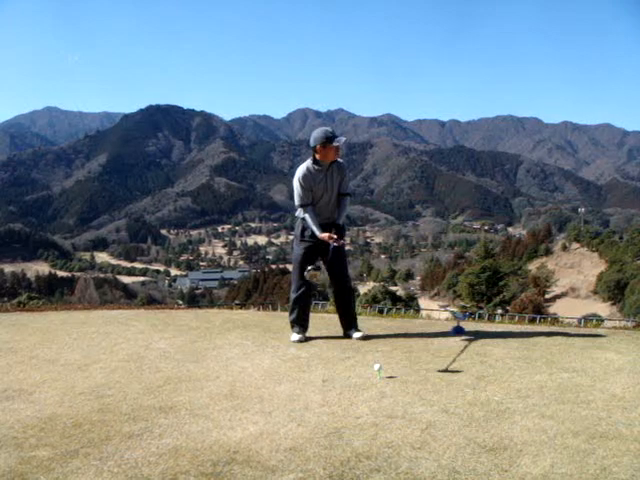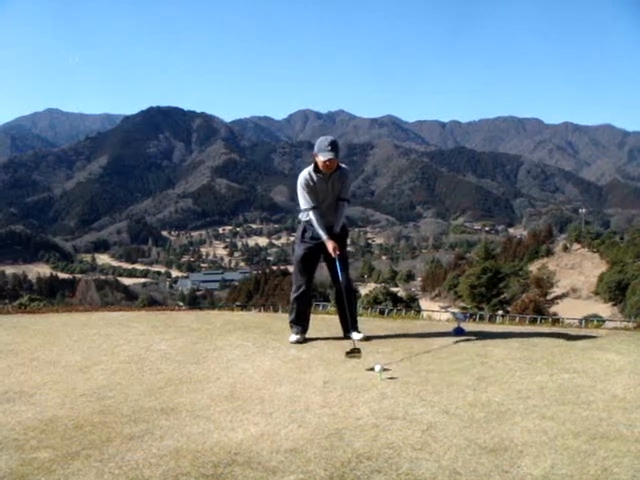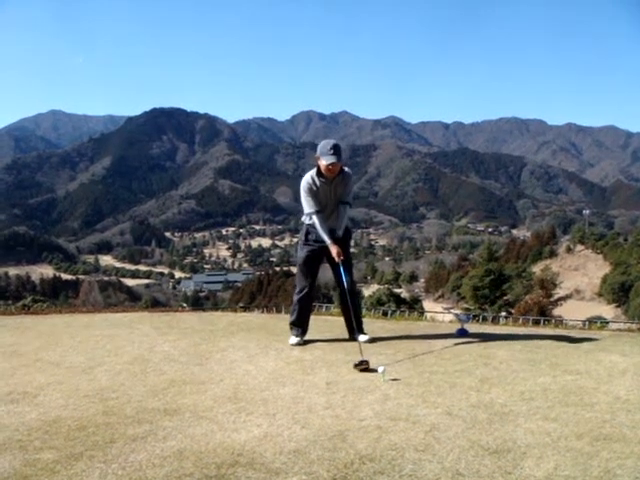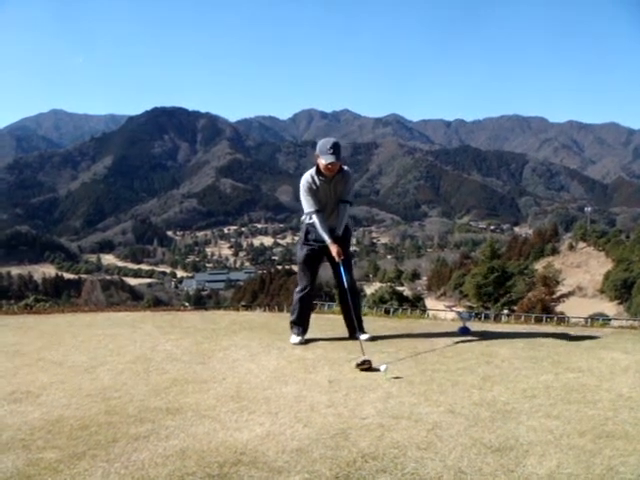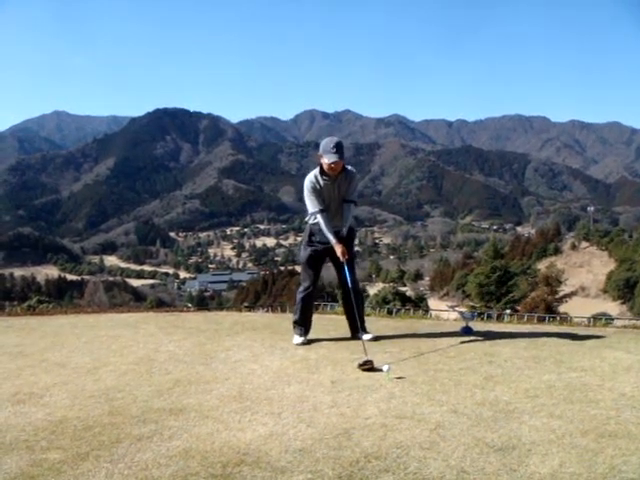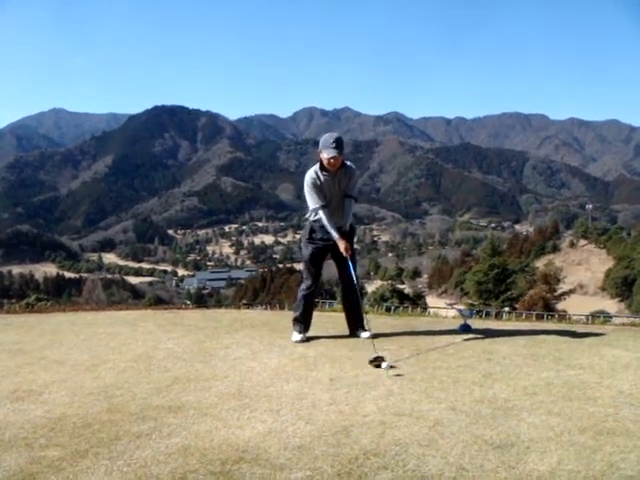
dt=0.7s
person 1, frame 1
left shoulder: (340, 167)
right shoulder: (303, 173)
left elbow: (344, 196)
right elbow: (304, 207)
left wrist: (338, 224)
right wrist: (319, 233)
left hip: (333, 227)
right hip: (308, 230)
left knee: (342, 280)
right knee: (301, 281)
left ankle: (350, 326)
right ankle: (298, 328)
person 1, frame 2
left shoulder: (344, 173)
right shoulder: (305, 177)
left elbow: (342, 203)
right elbow: (311, 211)
left wrist: (335, 232)
right wrist: (326, 239)
left hip: (335, 231)
right hip: (309, 231)
left knee: (344, 281)
right knee: (302, 283)
left ankle: (351, 328)
right ankle: (298, 328)
person 1, frame 3
left shoulder: (347, 176)
right shoulder: (308, 181)
left elbow: (344, 207)
right elbow: (315, 215)
left wrist: (337, 238)
right wrist: (330, 244)
left hip: (339, 233)
right hip: (313, 234)
left knee: (348, 283)
right knee: (305, 284)
left ankle: (356, 330)
right ankle: (297, 331)
person 1, frame 4
left shoulder: (347, 175)
right shoulder: (307, 180)
left elbow: (344, 206)
right elbow: (315, 215)
left wrist: (337, 235)
right wrist: (330, 243)
left hip: (339, 232)
right hip: (313, 234)
left knee: (348, 282)
right knee: (305, 284)
left ankle: (356, 328)
right ankle: (298, 329)
person 1, frame 5
left shoulder: (350, 175)
right shoulder: (311, 180)
left elbow: (348, 206)
right elbow: (319, 215)
left wrist: (342, 236)
right wrist: (334, 243)
left hip: (343, 233)
right hip: (317, 234)
left knee: (350, 283)
right knee: (308, 284)
left ankle: (358, 328)
right ankle: (300, 330)
person 1, frame 6
left shoulder: (350, 171)
right shoulder: (312, 176)
left elbow: (349, 201)
right elbow: (321, 210)
left wrist: (345, 231)
right wrist: (337, 238)
left hip: (343, 230)
right hip: (317, 231)
left knee: (350, 280)
right knee: (310, 281)
left ankle: (357, 326)
right ankle: (300, 327)
